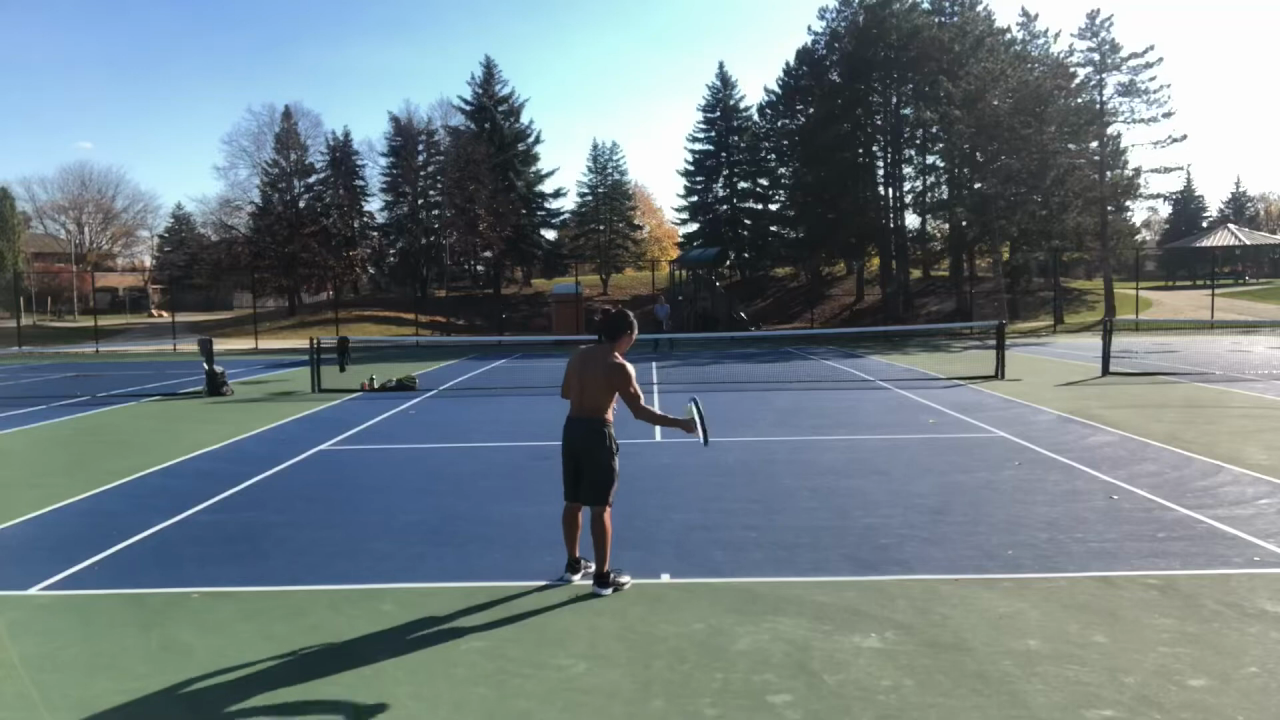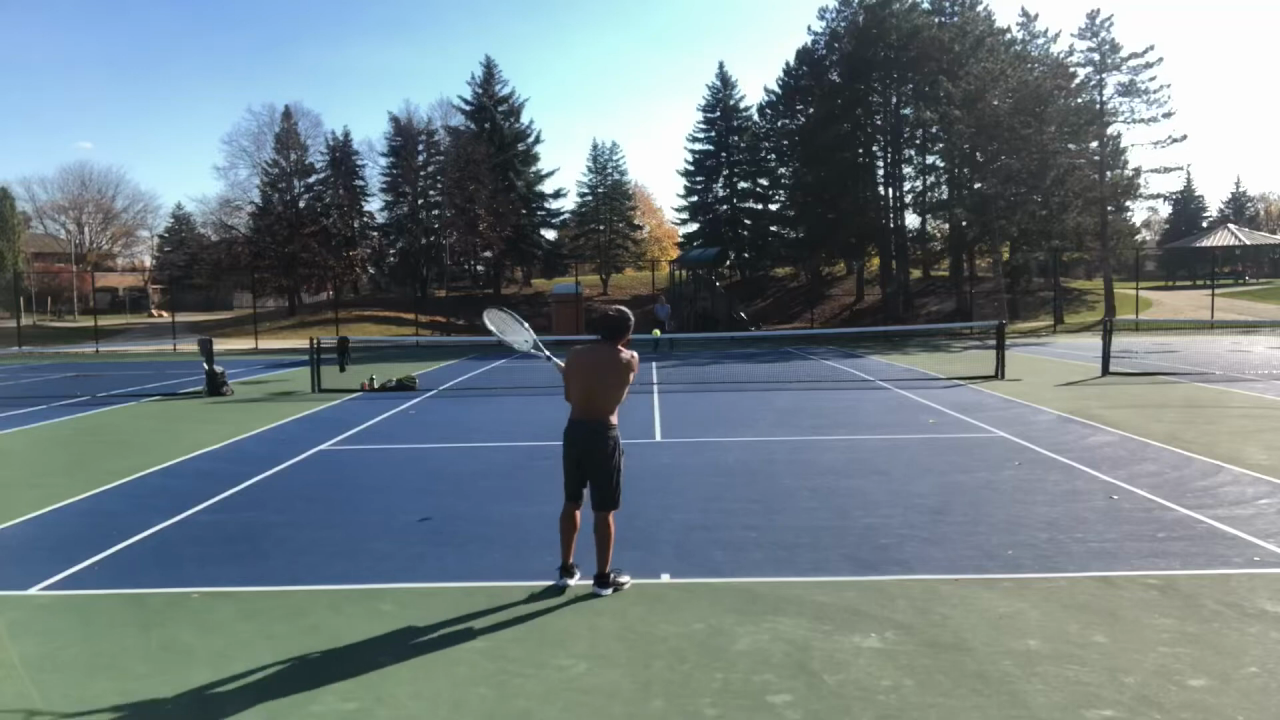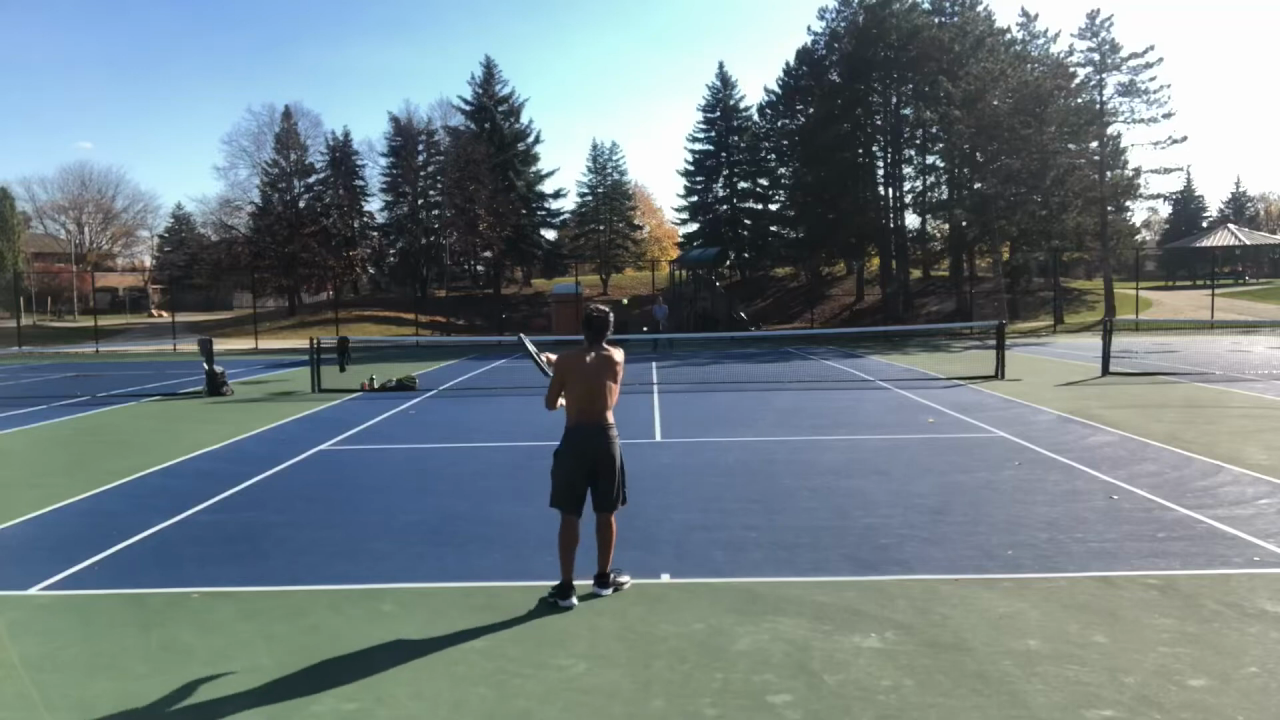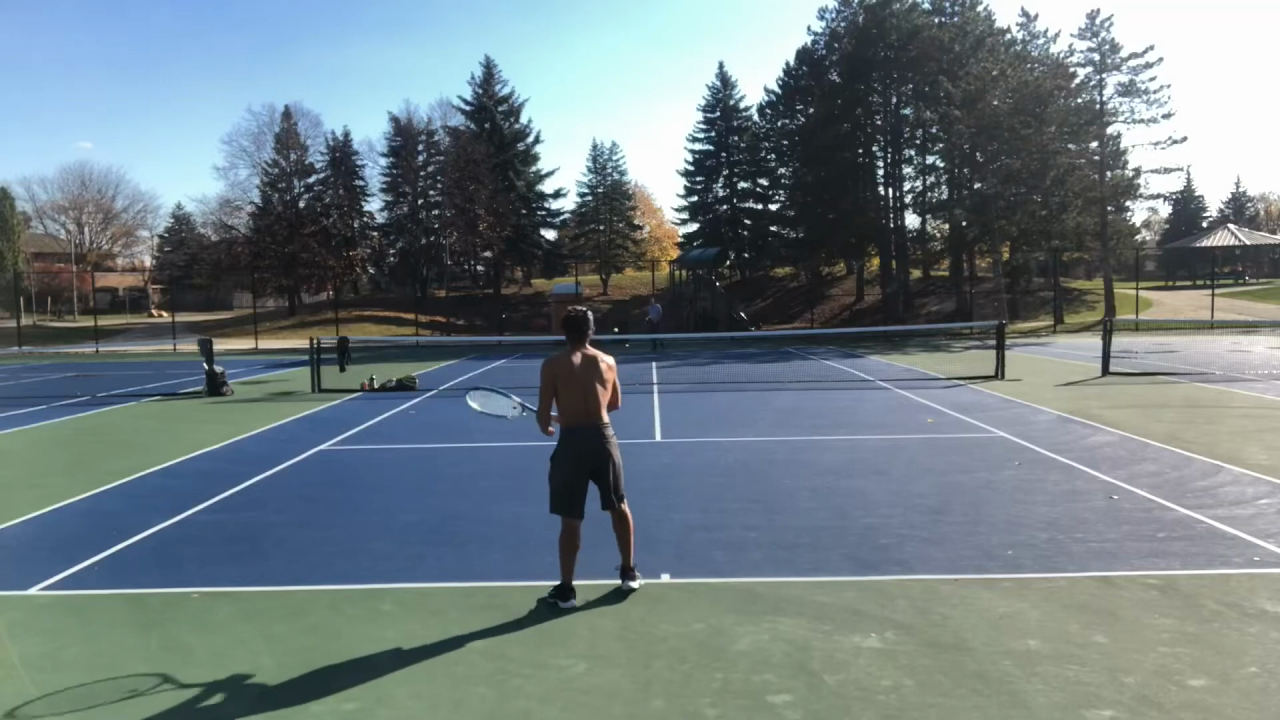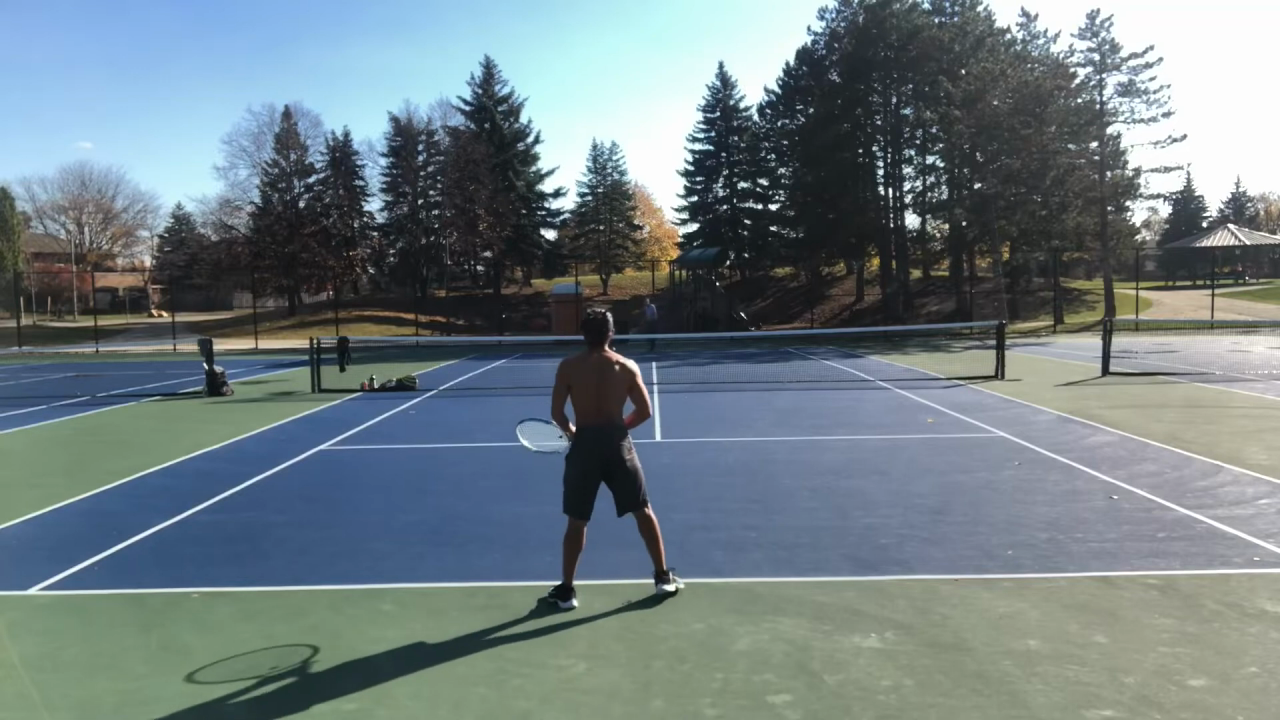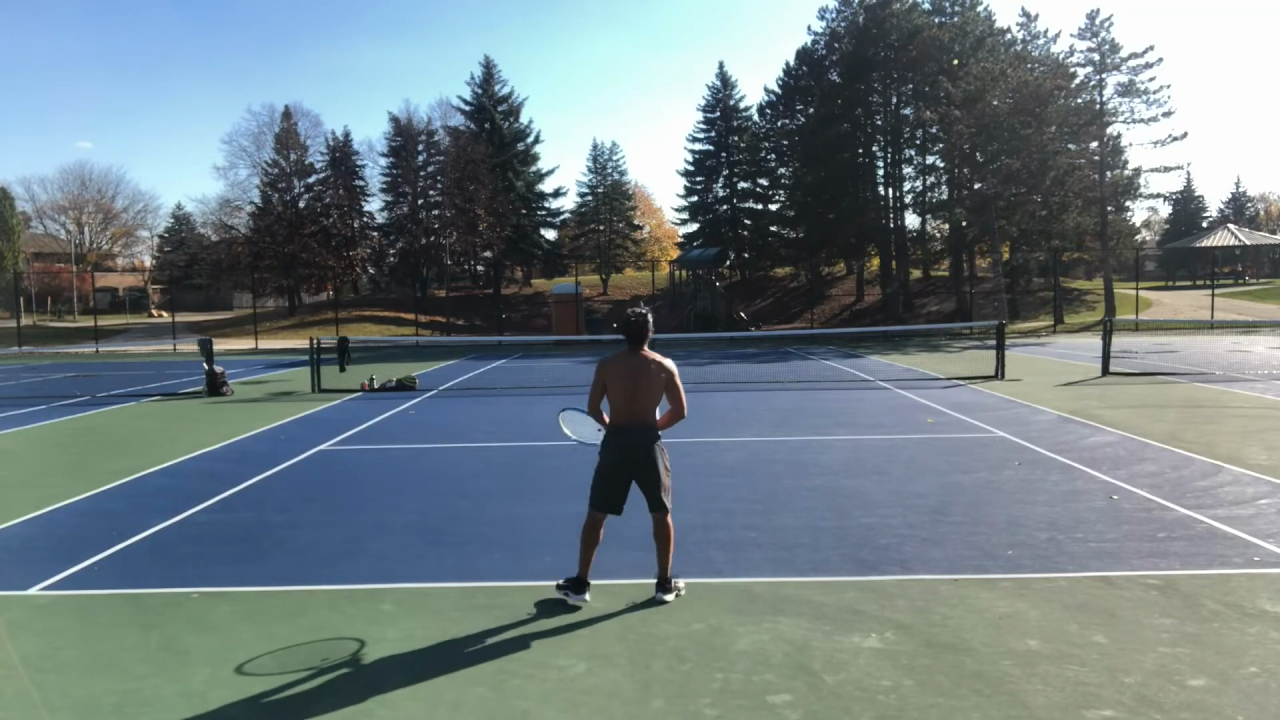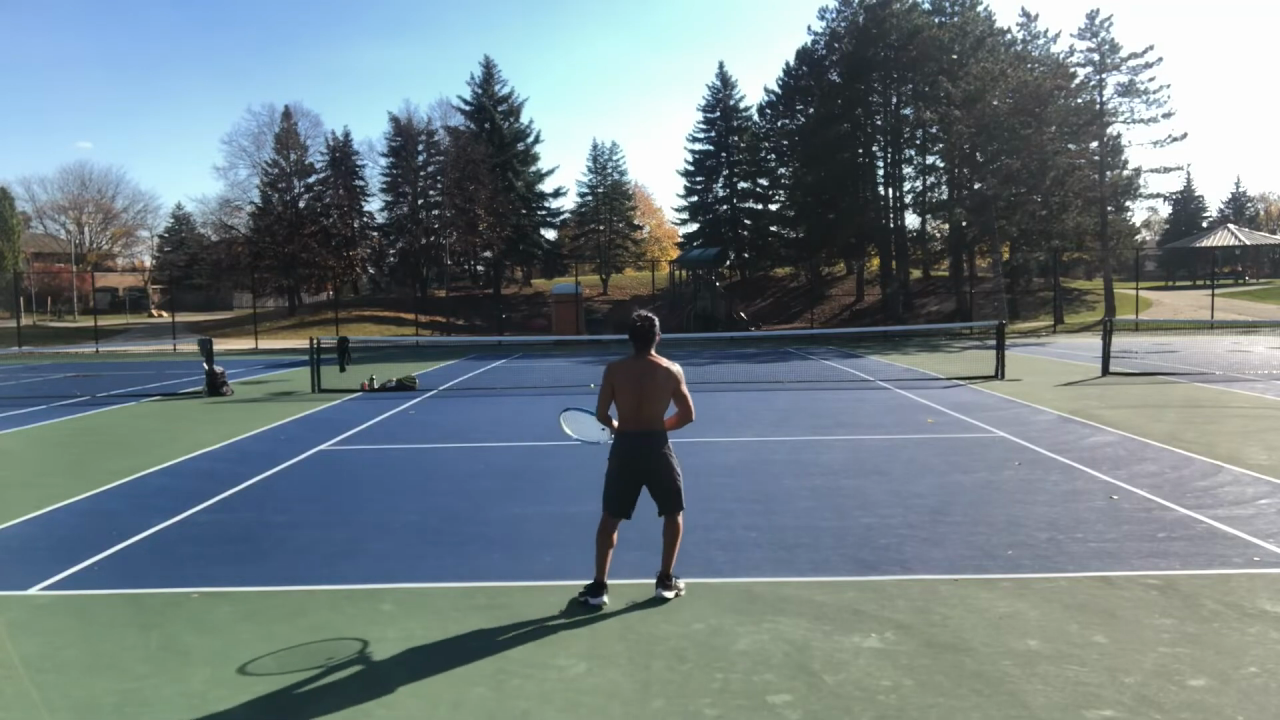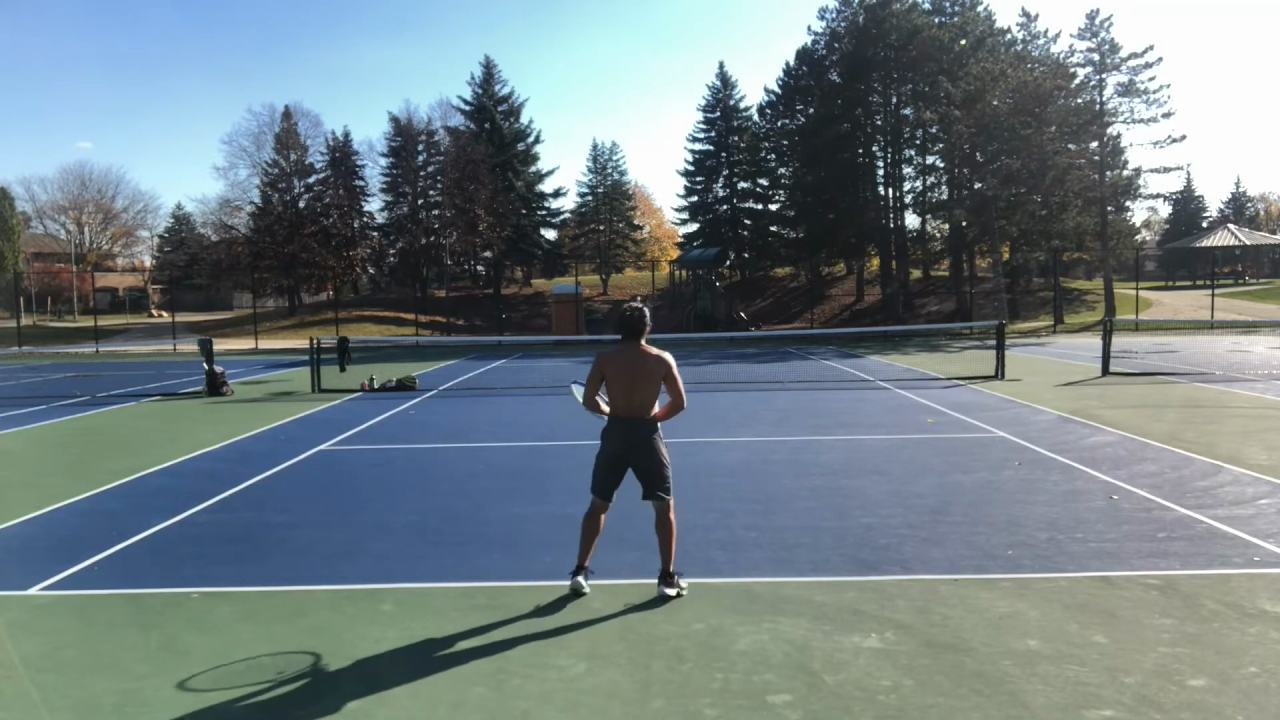
dt=0.3s
person 1, frame 1
left shoulder: (579, 355)
right shoulder: (619, 366)
right elbow: (639, 410)
right wrist: (677, 422)
left hip: (572, 428)
right hip: (597, 433)
left knee: (573, 502)
right knee: (600, 507)
left ankle: (573, 564)
right ankle: (603, 576)
person 1, frame 2
left shoulder: (577, 355)
right shoulder: (629, 359)
left elbow: (569, 396)
left hip: (574, 431)
right hip: (604, 436)
left knee: (571, 504)
right knee: (603, 511)
left ankle: (567, 568)
right ankle: (603, 577)
person 1, frame 3
left shoulder: (565, 360)
right shoulder: (617, 357)
left elbow: (550, 403)
left hip: (575, 439)
right hip: (606, 438)
left knee: (569, 517)
right knee: (606, 513)
left ankle: (566, 587)
right ankle: (603, 577)
person 1, frame 4
left shoulder: (553, 365)
right shoulder: (608, 362)
left elbow: (543, 414)
left wrist: (547, 426)
left hip: (572, 442)
right hip: (604, 438)
left knee: (571, 520)
right knee: (619, 506)
left ankle: (566, 589)
right ankle: (628, 571)
person 1, frame 5
left shoulder: (569, 366)
right shoulder: (627, 366)
left elbow: (557, 412)
right elbow: (645, 412)
left hip: (585, 443)
right hip: (618, 442)
left knee: (577, 521)
right knee: (642, 510)
left ankle: (566, 589)
right ankle: (663, 576)
person 1, frame 6
left shoulder: (607, 365)
right shoulder: (665, 366)
left elbow: (593, 409)
right elbow: (680, 411)
left hip: (616, 442)
right hip: (648, 443)
left knee: (596, 515)
right knee: (662, 514)
left ankle: (580, 582)
right ankle: (665, 583)
person 1, frame 7
left shoulder: (614, 369)
right shoulder: (672, 370)
left elbow: (601, 414)
right elbow: (687, 415)
left hip: (625, 447)
right hip: (657, 447)
left knee: (610, 518)
right knee: (673, 514)
left ankle: (599, 585)
right ankle: (666, 580)
person 1, frame 8
left shoulder: (604, 358)
right shoulder: (662, 359)
left elbow: (589, 400)
right elbow: (679, 404)
left hip: (614, 434)
right hip: (646, 435)
left knee: (599, 504)
right knee: (663, 505)
left ankle: (581, 571)
right ankle: (668, 579)
